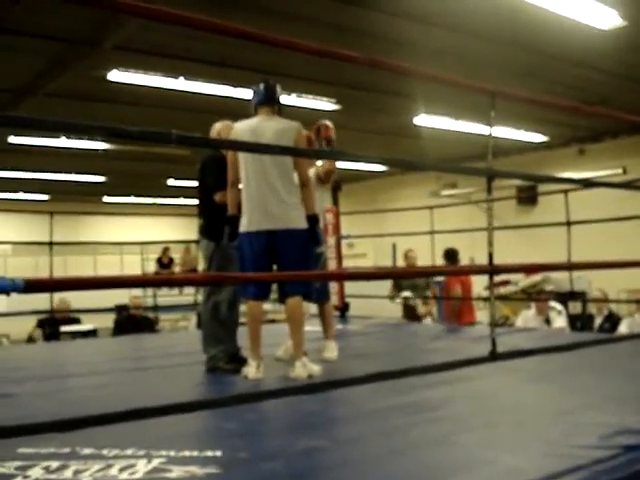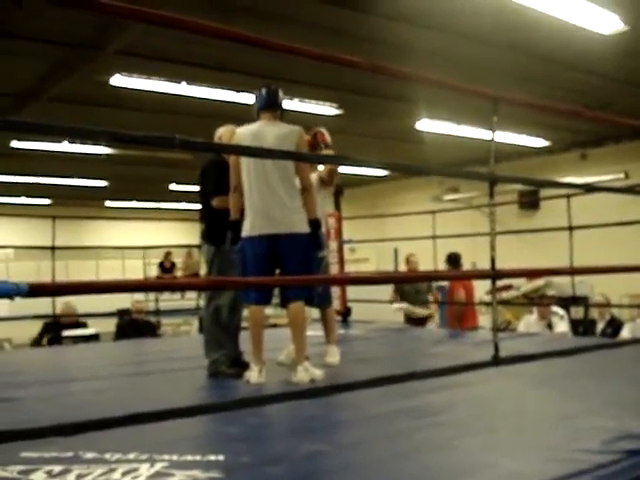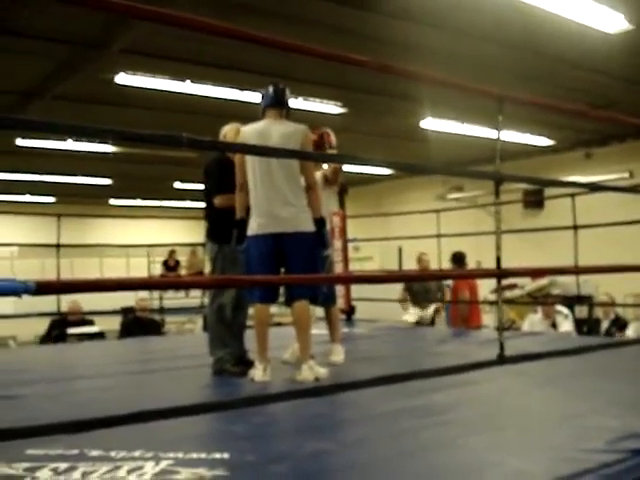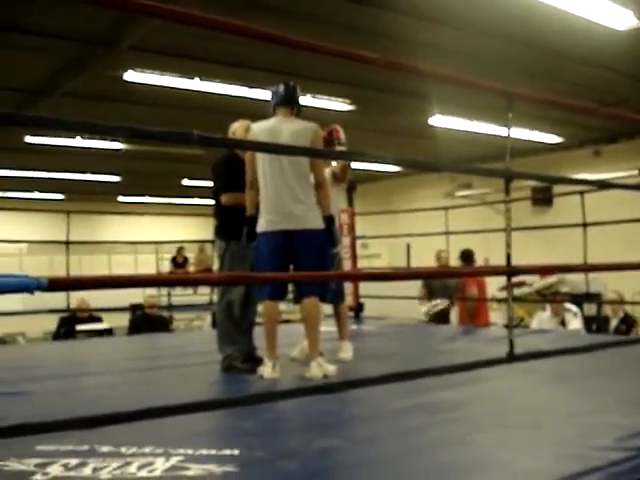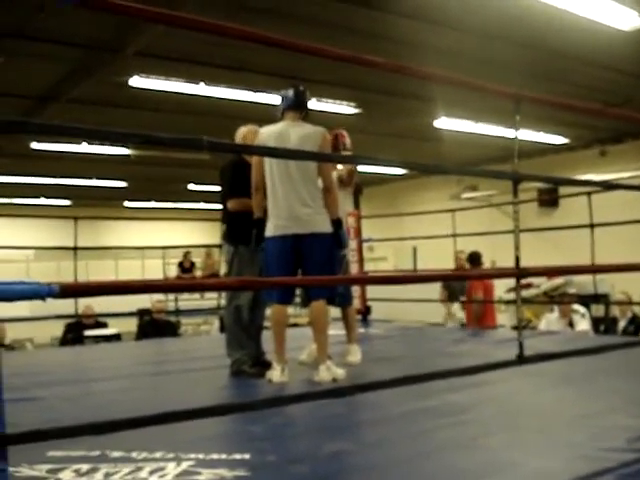
dt=0.2s
person 1, frame 1
left shoulder: (237, 130)
right shoulder: (293, 129)
left elbow: (232, 183)
right elbow: (304, 180)
left wrist: (231, 219)
right wrist: (313, 219)
left hip: (252, 223)
right hip: (290, 221)
left knee: (254, 294)
right knee: (294, 291)
left ankle: (255, 361)
right ankle: (299, 360)
person 1, frame 2
left shoulder: (239, 135)
right shoulder: (295, 134)
left elbow: (235, 187)
right elbow: (306, 185)
left wrist: (234, 224)
right wrist: (315, 224)
left hip: (255, 227)
right hip: (292, 226)
left knee: (256, 298)
right knee: (295, 296)
left ankle: (257, 366)
right ankle: (301, 365)
person 1, frame 3
left shoulder: (245, 134)
right shoulder: (300, 132)
left elbow: (241, 185)
right elbow: (311, 184)
left wrist: (240, 222)
right wrist: (320, 222)
left hip: (260, 226)
right hip: (297, 224)
left knee: (261, 297)
right knee: (300, 294)
left ankle: (262, 365)
right ankle: (306, 363)
person 1, frame 4
left shoulder: (255, 131)
right shoulder: (311, 130)
left elbow: (251, 183)
right elbow: (320, 181)
left wrist: (250, 219)
right wrist: (329, 220)
left hip: (270, 223)
right hip: (307, 221)
left knee: (270, 294)
right knee: (309, 291)
left ankle: (270, 362)
right ankle: (314, 360)
person 1, frame 5
left shoulder: (263, 135)
right shoulder: (319, 135)
left elbow: (257, 187)
right elbow: (328, 186)
left wrist: (258, 222)
right wrist: (337, 224)
left hip: (278, 227)
right hip: (314, 225)
left knee: (279, 298)
right knee: (317, 295)
left ankle: (279, 365)
right ankle: (323, 364)
person 2, frame 1
left shoulder: (223, 162)
right shoulder: (215, 160)
right elbow: (220, 195)
left hip: (226, 234)
right hip: (218, 235)
left knee: (230, 296)
right knee: (217, 295)
left ankle: (229, 351)
right ankle: (215, 355)
person 2, frame 2
left shoulder: (230, 167)
right shoulder: (215, 164)
right elbow: (218, 200)
left hip: (231, 239)
right hip: (219, 240)
left knee: (233, 301)
right knee: (219, 300)
left ankle: (231, 355)
right ankle: (217, 360)
person 2, frame 3
left shoulder: (238, 167)
right shoulder: (218, 163)
right elbow: (220, 199)
right hip: (223, 239)
left knee: (239, 299)
right knee: (223, 299)
left ankle: (236, 353)
right ankle: (222, 358)
person 2, frame 4
left shoulder: (249, 165)
right shoulder: (226, 161)
right elbow: (227, 197)
left hip: (249, 236)
right hip: (232, 237)
left knee: (249, 297)
right knee: (232, 296)
left ankle: (246, 350)
right ankle: (231, 355)
person 2, frame 5
right shoulder: (234, 166)
right elbow: (233, 203)
left hip: (257, 241)
right hip: (240, 242)
left knee: (257, 301)
right knee: (240, 301)
left ankle: (254, 355)
right ankle: (240, 359)
person 3, frame 1
left shoulder: (319, 171)
left elbow: (330, 169)
left wrist: (328, 143)
left knee: (321, 293)
left ankle: (330, 340)
right ankle: (294, 340)
person 3, frame 2
left shoulder: (322, 177)
left elbow: (332, 168)
left wrist: (326, 146)
left knee: (323, 298)
left ankle: (332, 345)
right ankle: (296, 345)
person 3, frame 3
left shoulder: (326, 177)
left elbow: (336, 167)
left wrist: (330, 147)
left knee: (327, 297)
left ankle: (336, 344)
right ankle: (300, 344)
person 3, frame 4
left shoulder: (335, 173)
left elbow: (344, 163)
left wrist: (339, 143)
left knee: (336, 294)
left ankle: (345, 341)
right ankle: (309, 341)
person 3, frame 5
left shoulder: (341, 178)
left elbow: (351, 168)
left wrist: (345, 148)
left knee: (344, 297)
left ankle: (352, 344)
right ankle: (317, 344)
